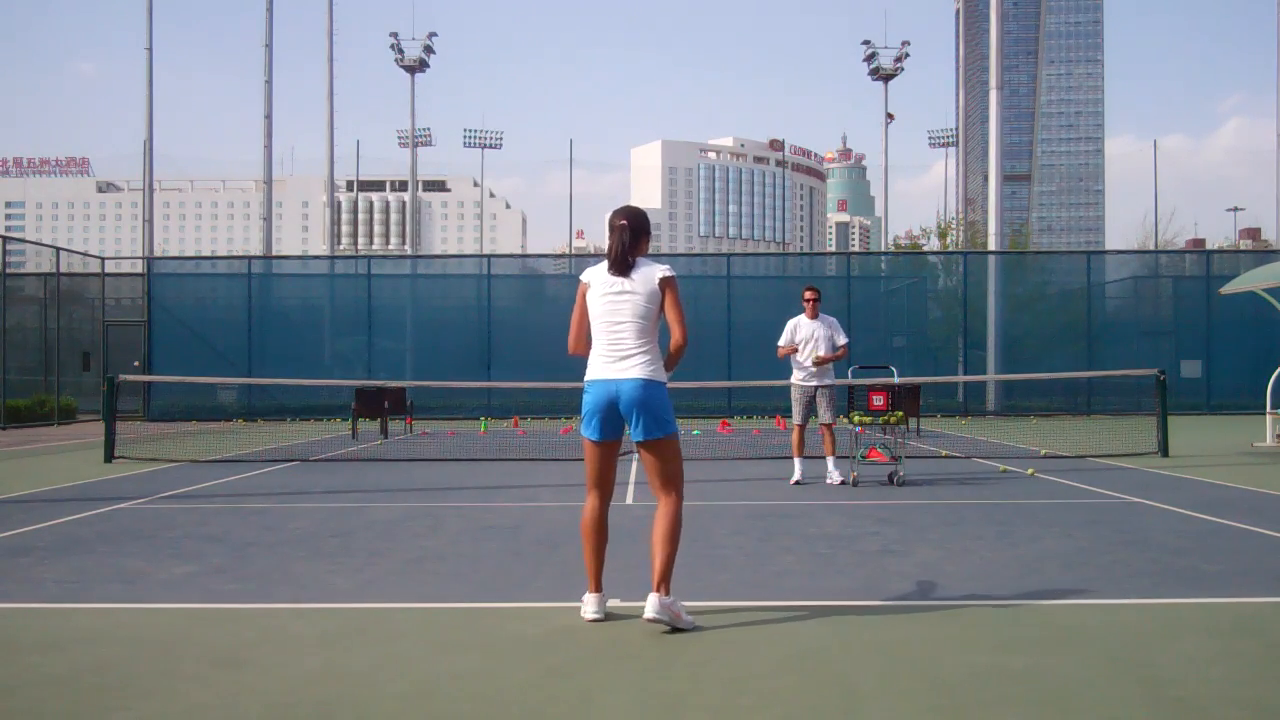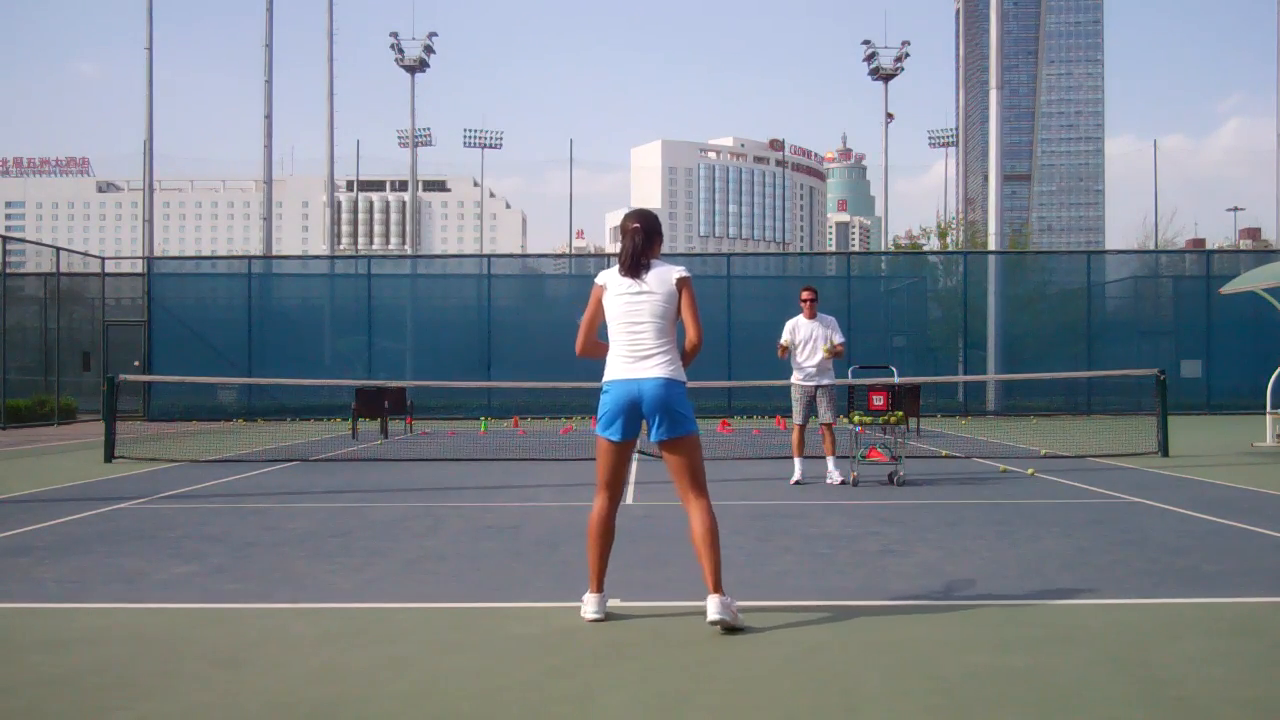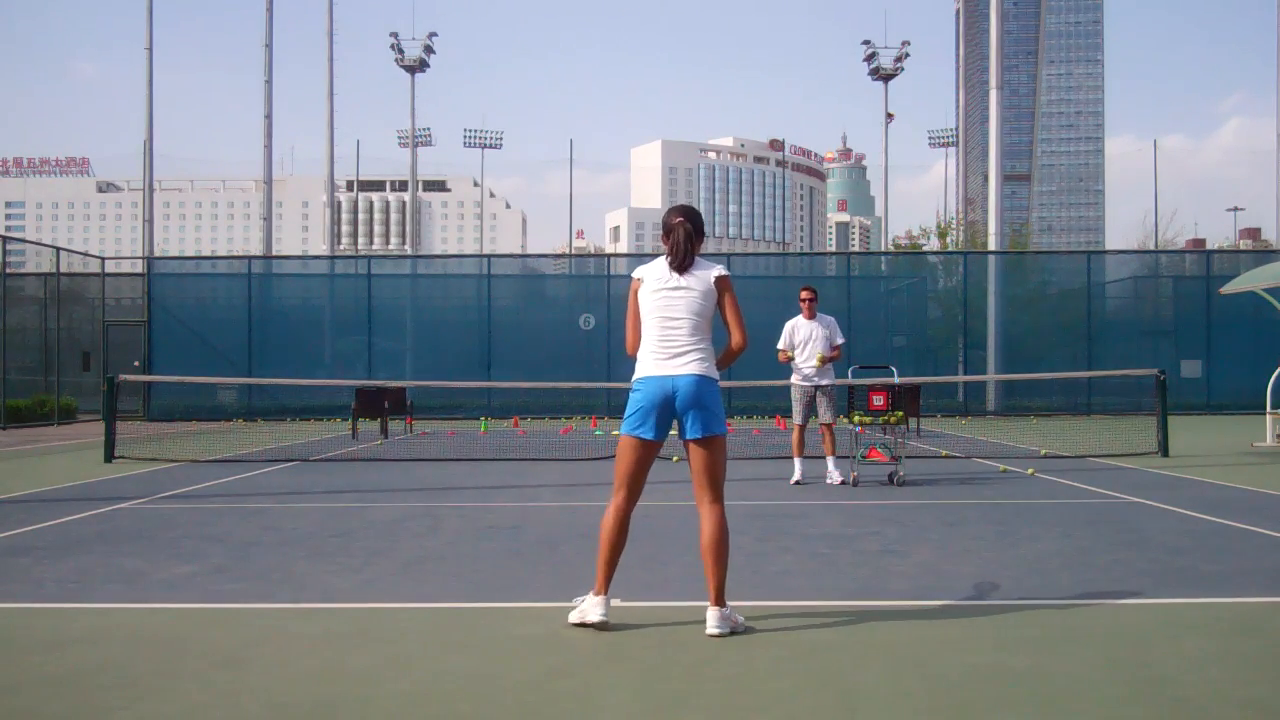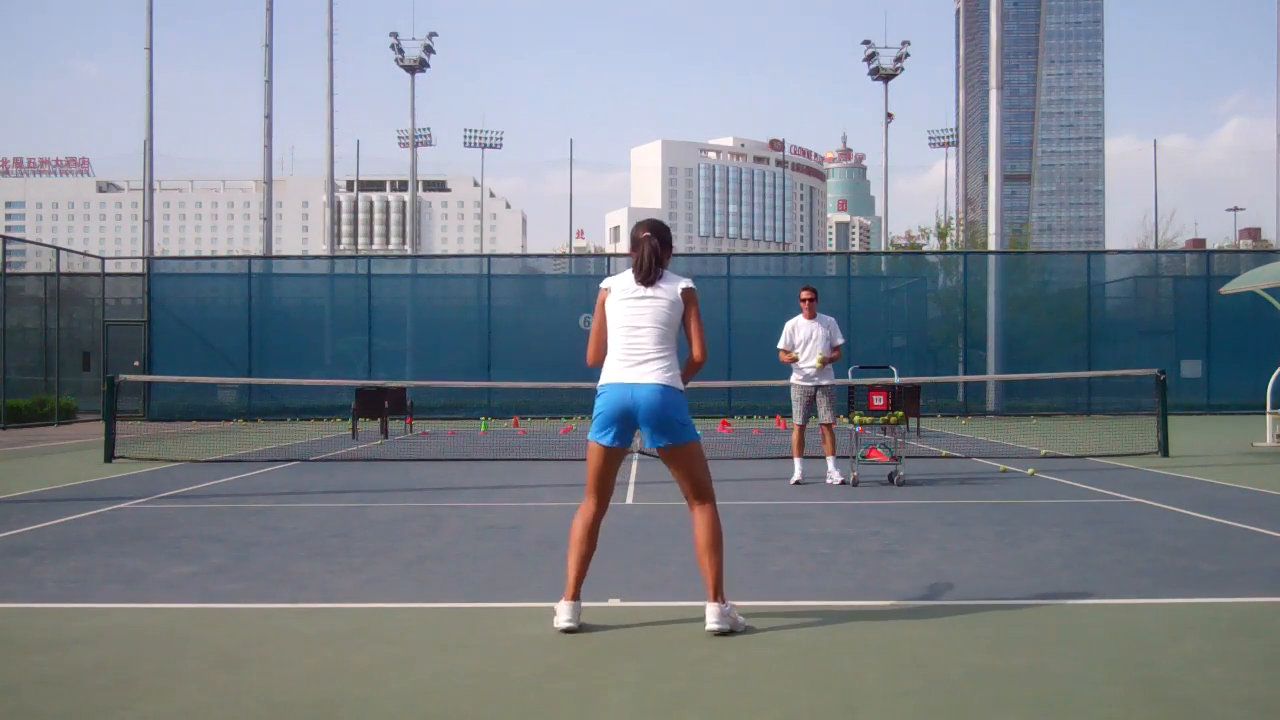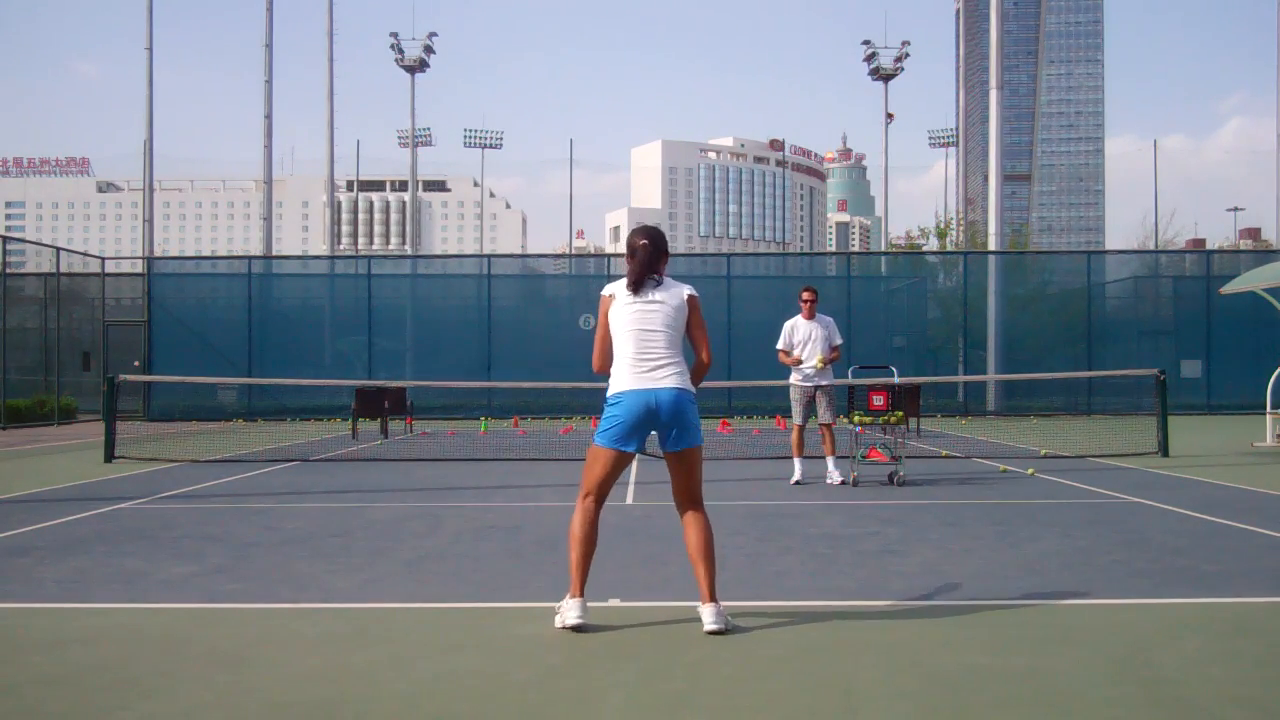
dt=0.4s
person 1, frame 1
left shoulder: (590, 277)
right shoulder: (660, 275)
left elbow: (575, 345)
right elbow: (679, 337)
left hip: (598, 386)
right hip: (643, 386)
left knee: (597, 496)
right knee: (669, 495)
left ankle: (594, 596)
right ankle: (660, 595)
person 1, frame 2
left shoulder: (605, 280)
right shoulder: (677, 276)
left elbow: (585, 347)
right elbow: (695, 338)
left hip: (617, 388)
right hip: (665, 388)
left knee: (605, 498)
right knee: (696, 497)
left ankle: (594, 596)
right ankle: (716, 597)
person 1, frame 3
left shoulder: (642, 275)
right shoulder: (715, 275)
left elbow: (632, 345)
right elbow: (739, 340)
left hip: (649, 385)
right hip: (698, 386)
left knee: (622, 497)
right knee: (710, 502)
left ankle: (599, 598)
right ankle: (717, 609)
person 1, frame 4
left shoulder: (610, 287)
right shoulder: (682, 287)
left elbow: (593, 355)
right elbow: (698, 355)
left hip: (612, 393)
right hip: (661, 395)
left knee: (593, 504)
right knee: (702, 500)
left ankle: (569, 604)
right ankle: (716, 605)
person 1, frame 5
left shoulder: (612, 293)
right shoulder: (685, 293)
left elbow: (599, 365)
right elbow: (704, 359)
left hip: (626, 398)
right hip: (675, 399)
left knee: (589, 500)
right knee: (690, 508)
left ankle: (575, 600)
right ankle: (711, 606)
person 2, frame 1
left shoulder: (831, 323)
right shoulder: (794, 323)
left elbow: (844, 350)
right elbow: (780, 352)
left wrist: (830, 358)
right wrist: (788, 350)
left hip: (825, 381)
right hip: (801, 381)
left knee: (827, 425)
right knee: (798, 425)
left ankle: (832, 470)
right ankle: (798, 471)
person 2, frame 2
left shoulder: (829, 322)
right shoulder: (792, 324)
left elbow: (841, 350)
right elbow: (782, 353)
left wrist: (833, 352)
right wrist: (782, 349)
left hip: (825, 381)
right hip: (801, 381)
left knee: (827, 425)
right knee: (799, 425)
left ankle: (832, 470)
right ankle: (798, 471)
person 2, frame 3
left shoulder: (829, 322)
right shoulder: (792, 325)
left elbow: (838, 351)
right elbow: (781, 353)
left wrist: (828, 358)
right wrist: (784, 357)
left hip: (825, 381)
right hip: (801, 382)
left knee: (827, 425)
right knee: (799, 426)
left ankle: (832, 470)
right ankle: (798, 471)
person 2, frame 4
left shoulder: (829, 322)
right shoulder: (792, 324)
left elbow: (838, 351)
right elbow: (781, 353)
left wrist: (828, 359)
right wrist: (787, 358)
left hip: (825, 381)
right hip: (800, 381)
left knee: (827, 425)
right knee: (798, 426)
left ankle: (832, 470)
right ankle: (798, 471)
person 2, frame 5
left shoulder: (828, 322)
right shoulder: (791, 325)
left elbow: (836, 351)
right elbow: (781, 354)
left wrist: (828, 360)
right wrist: (789, 360)
left hip: (824, 382)
right hip: (800, 382)
left knee: (827, 426)
right knee: (798, 426)
left ankle: (832, 471)
right ankle: (798, 471)
